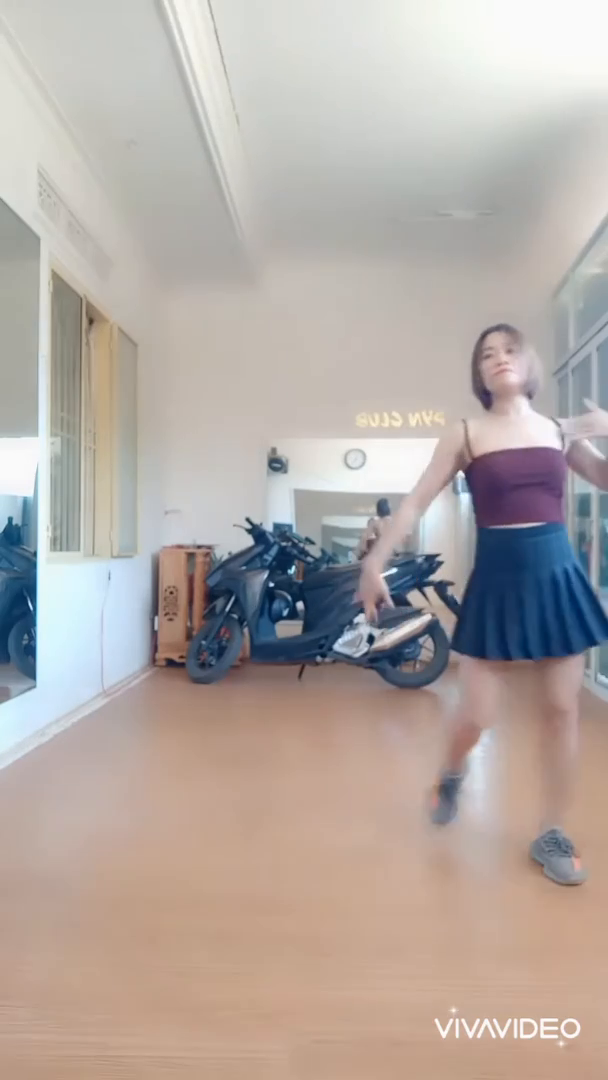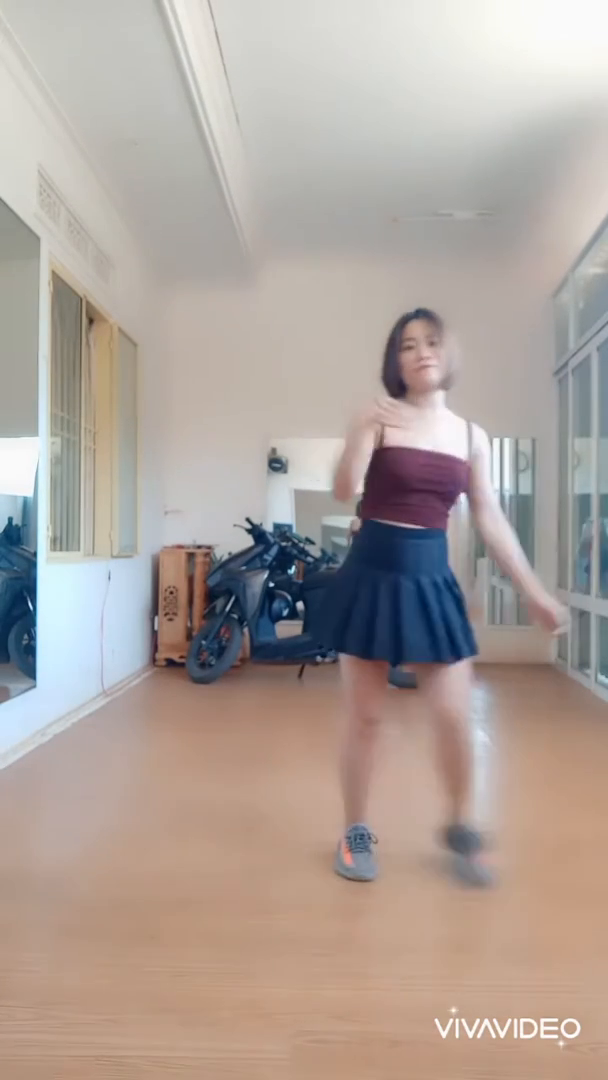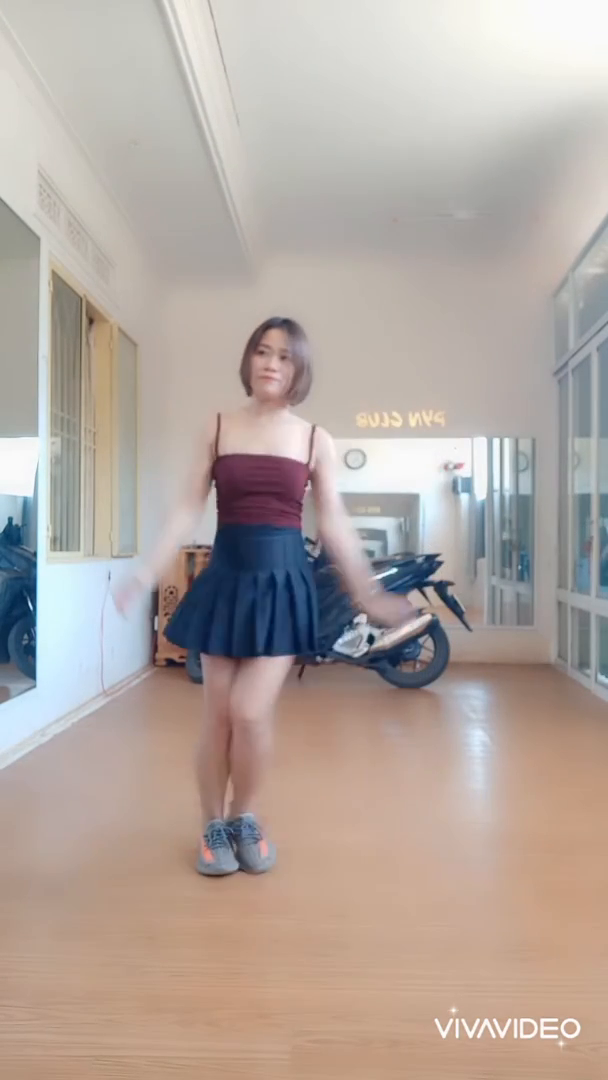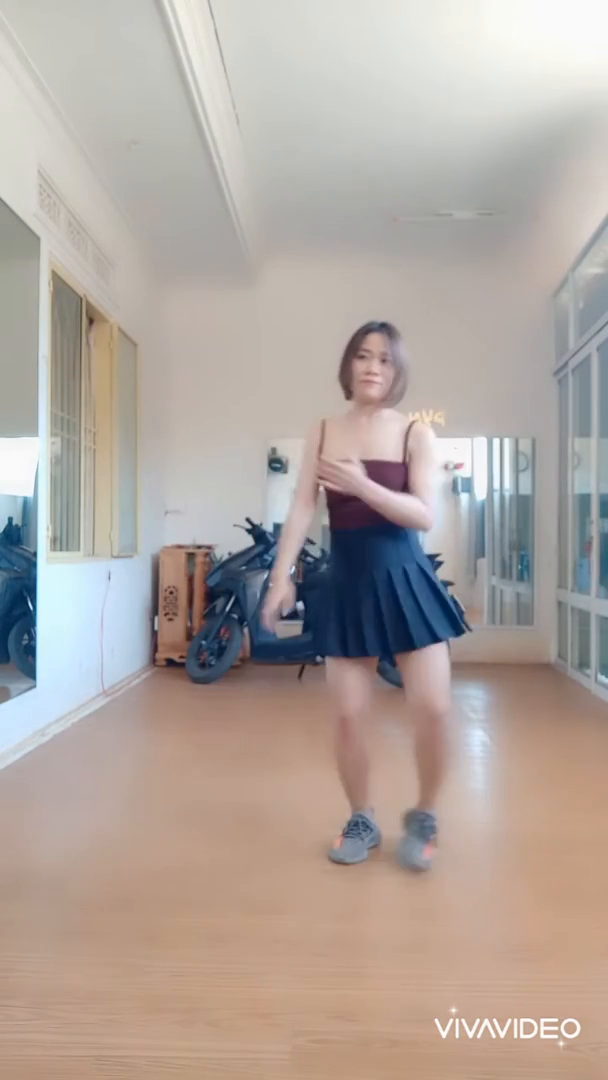
dt=1s
person 1, frame 1
left shoulder: (562, 432)
right shoulder: (465, 435)
right elbow: (417, 501)
right wrist: (376, 561)
left hip: (558, 575)
right hip: (497, 580)
left knee: (561, 712)
right knee: (476, 716)
left ankle: (552, 834)
right ankle: (451, 775)
person 1, frame 2
left shoulder: (471, 436)
right shoulder: (379, 417)
left elbow: (490, 519)
right elbow: (342, 489)
left wrist: (532, 589)
right wrist: (359, 434)
left hip: (430, 580)
right hip: (370, 577)
left knee: (453, 718)
right knee: (364, 718)
left ankle: (459, 826)
right ankle: (356, 831)
person 1, frame 3
left shoulder: (314, 439)
right shoulder: (219, 427)
left elbow: (334, 524)
right elbow: (190, 506)
left wrist: (365, 590)
right wrist: (150, 568)
left hip: (283, 580)
right hip: (227, 577)
left knee: (252, 713)
right knee: (219, 715)
left ankle: (246, 817)
right ankle: (215, 825)
person 1, frame 4
left shoulder: (413, 432)
right shoulder: (323, 433)
left elbow: (424, 514)
right elbow: (301, 509)
left wrist: (365, 488)
right wrist: (281, 575)
left hip: (404, 578)
right hip: (347, 582)
left knee: (433, 708)
right knee: (350, 715)
left ankle: (424, 816)
right ankle: (362, 820)
